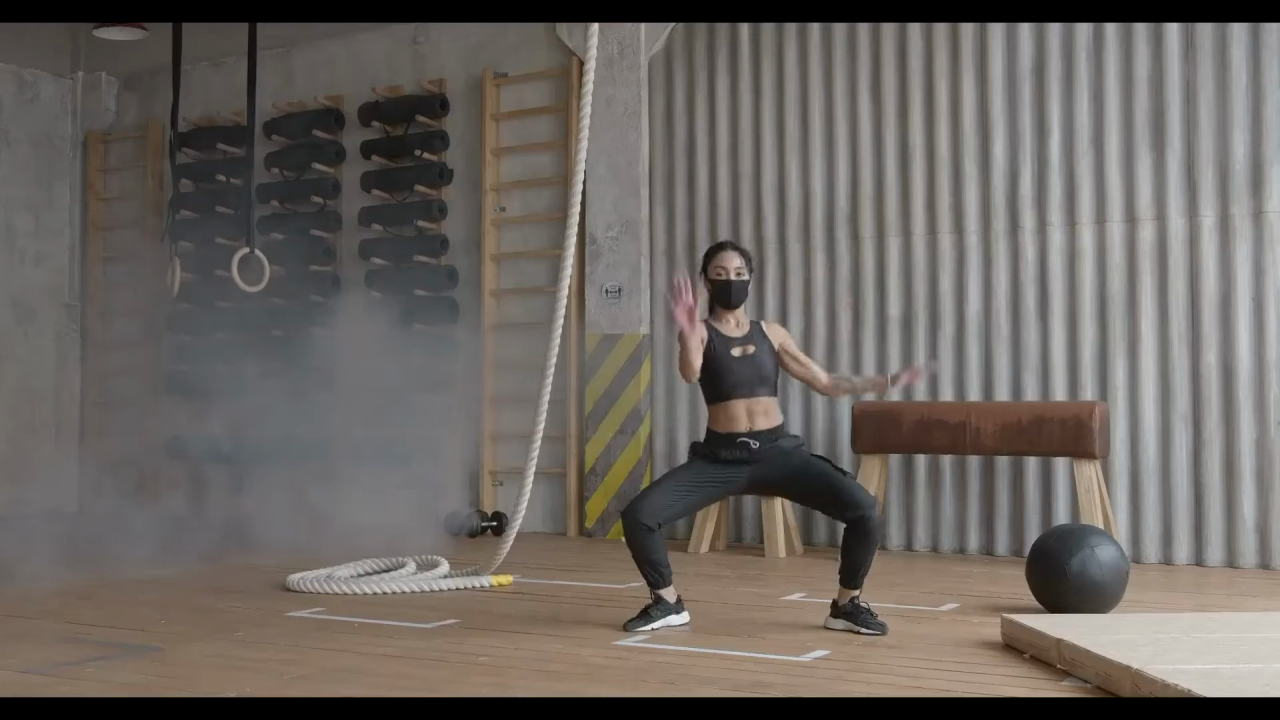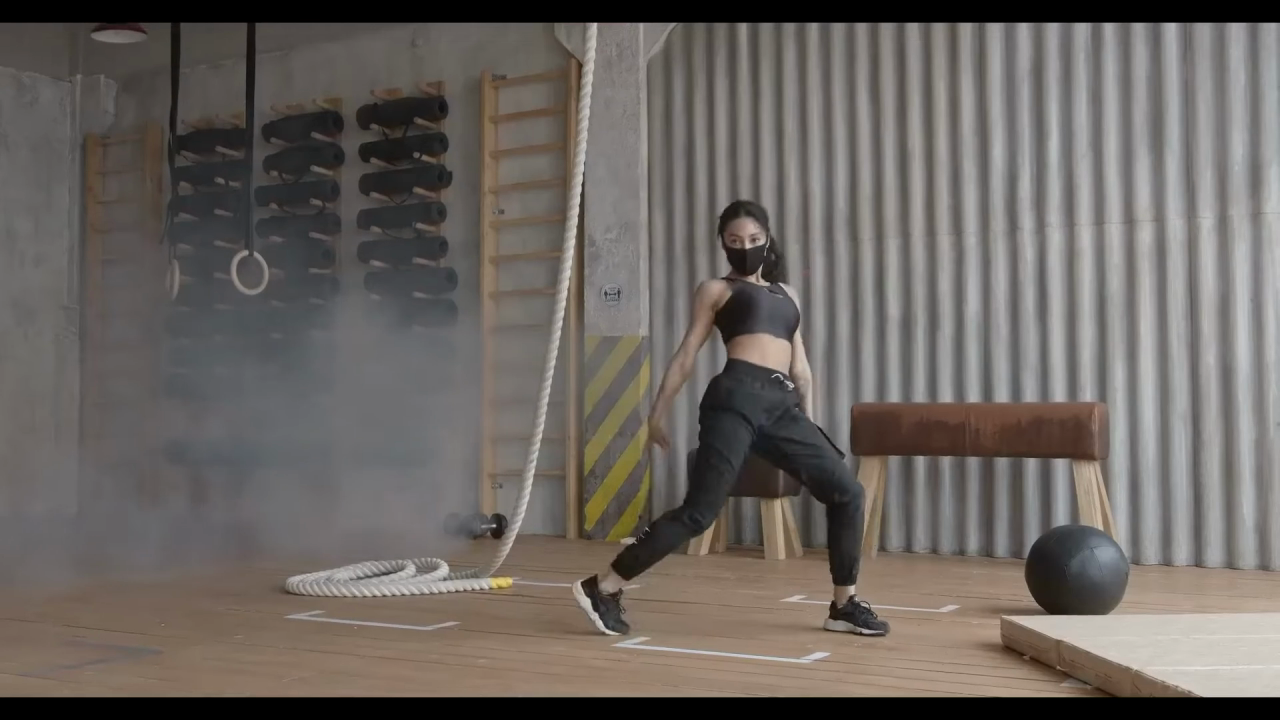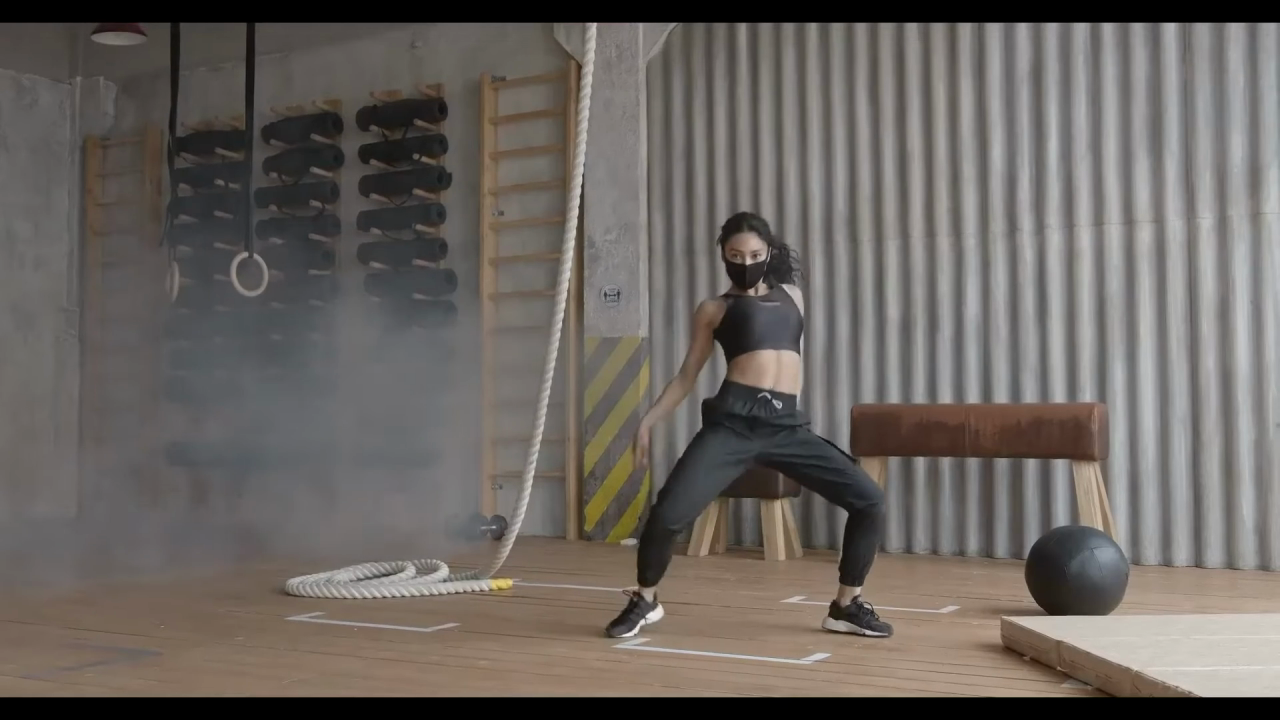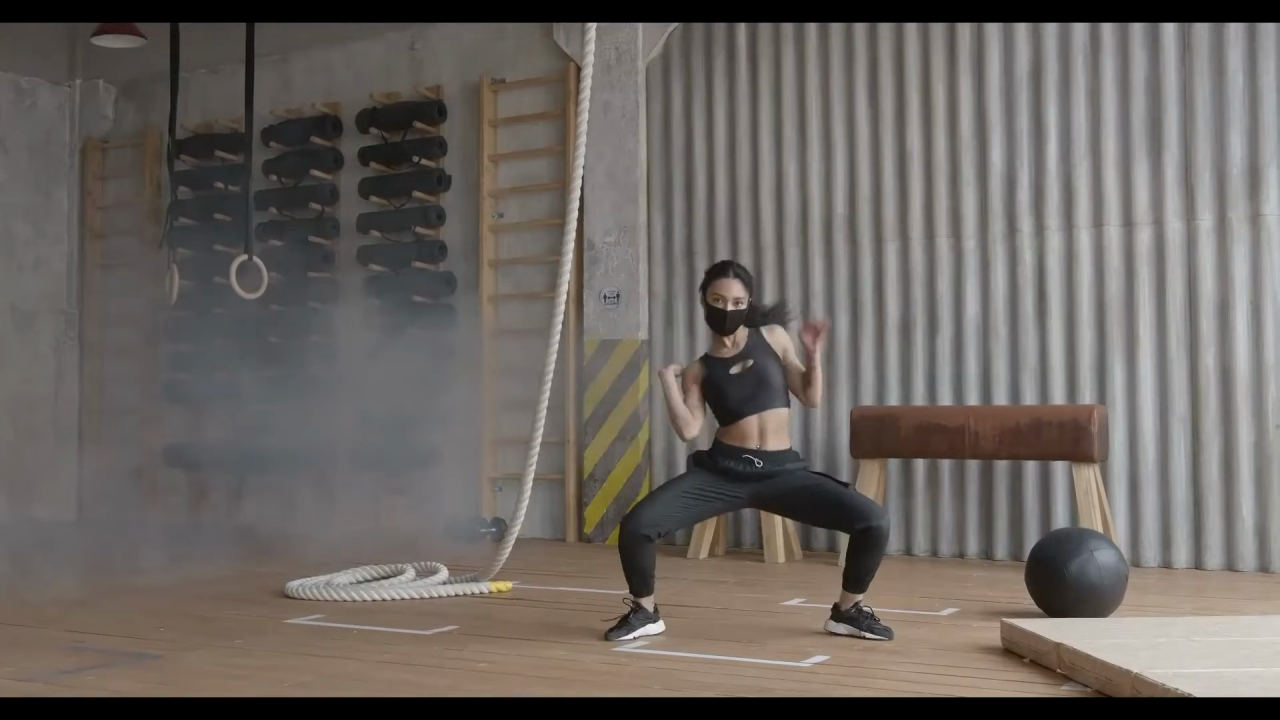
dt=0.4s
person 1, frame 1
left shoulder: (771, 333)
right shoulder: (699, 333)
left elbow: (822, 381)
right elbow: (691, 373)
left wrist: (885, 382)
right wrist: (686, 327)
left hip: (778, 451)
right hip: (721, 457)
left knee: (864, 510)
right knee: (638, 516)
left ankle: (846, 604)
right ankle: (668, 601)
person 1, frame 2
left shoulder: (786, 294)
right shoulder: (717, 289)
left elbow: (801, 364)
right elbow: (687, 352)
left wrist: (808, 421)
right wrist: (657, 412)
left hip: (781, 407)
right hip: (737, 400)
left knee: (848, 495)
right knee: (698, 513)
left ankle: (844, 605)
right ankle: (603, 587)
person 1, frame 3
left shoulder: (789, 294)
right shoulder: (713, 309)
right elbow: (686, 378)
right wrist: (648, 421)
left hip: (787, 427)
right hip: (734, 423)
left knee: (871, 501)
right knee: (668, 515)
left ankle: (846, 604)
right ankle: (645, 599)
person 1, frame 4
left shoulder: (772, 336)
right shoulder: (698, 370)
left elbow: (811, 398)
right elbow: (688, 431)
left wrist: (813, 353)
right wrist: (668, 379)
left hip: (781, 471)
right hip: (723, 471)
left knee: (874, 521)
right knee: (635, 526)
left ankle: (848, 609)
right ankle: (645, 610)
